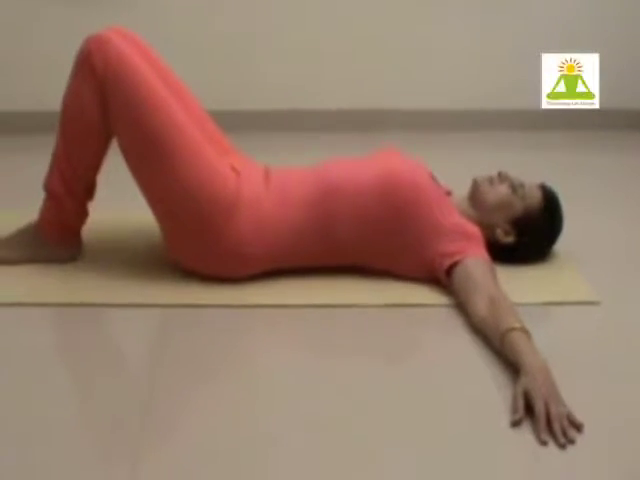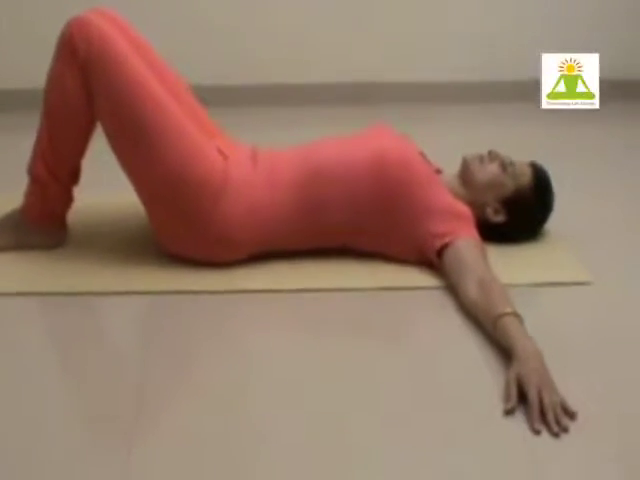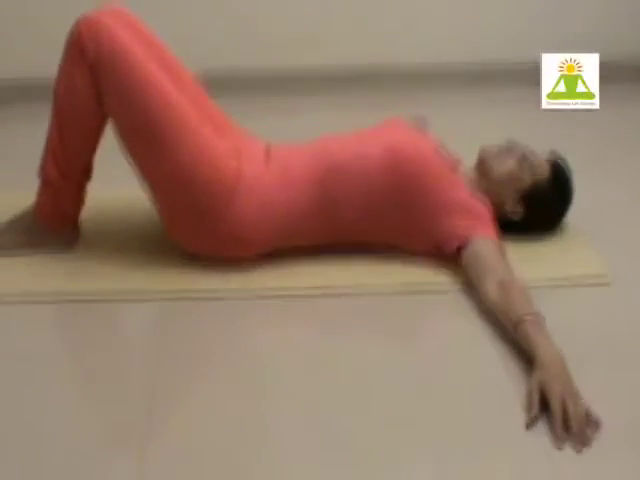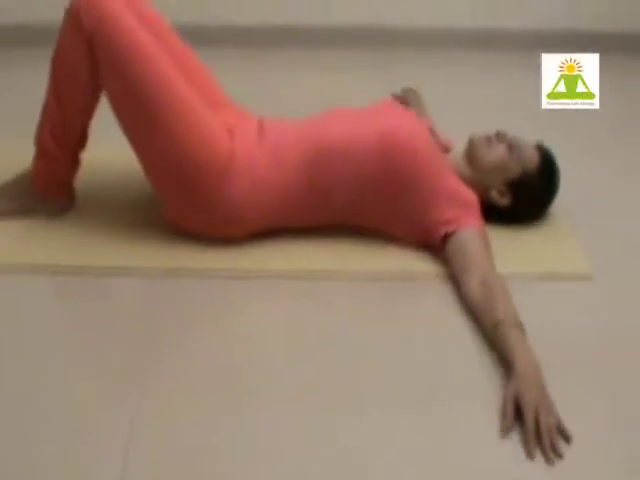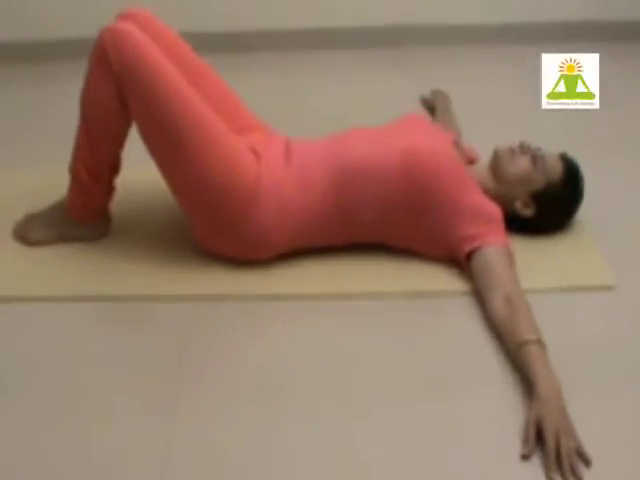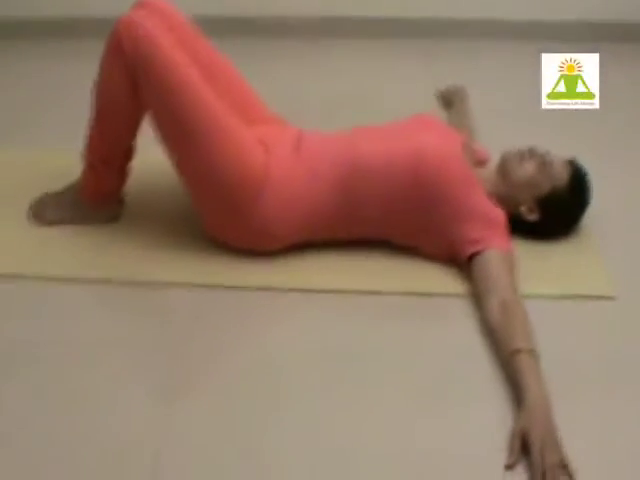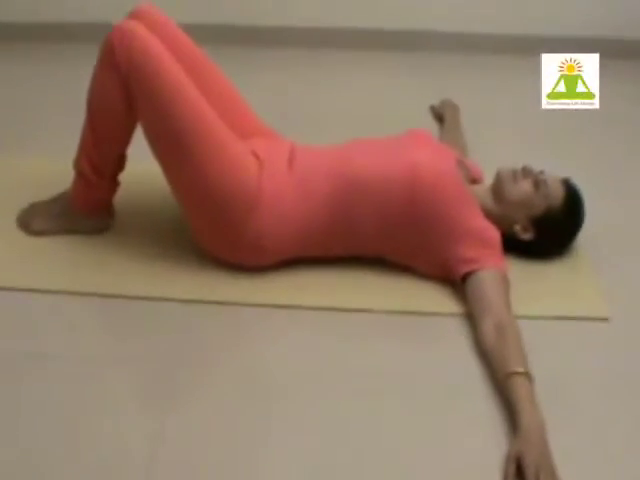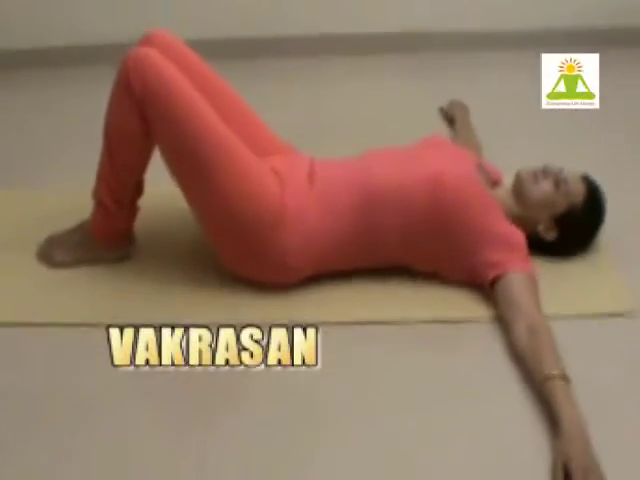
dt=0.3s
person 1, frame 1
left shoulder: (458, 238)
right shoulder: (443, 209)
left elbow: (485, 300)
left wrist: (532, 363)
left hip: (225, 225)
right hip: (245, 187)
left knee: (105, 53)
right knee: (115, 46)
left ankle: (56, 234)
right ankle: (59, 227)
person 1, frame 2
left shoulder: (450, 220)
right shoulder: (434, 185)
left elbow: (477, 283)
left wrist: (525, 348)
left hip: (215, 209)
right hip: (234, 167)
left knee: (87, 36)
right knee: (99, 25)
person 1, frame 3
left shoulder: (468, 214)
right shoulder: (450, 175)
left elbow: (495, 281)
left wrist: (546, 354)
left hip: (225, 206)
right hip: (246, 166)
left ankle: (52, 220)
right ankle: (56, 213)
person 1, frame 4
left shoulder: (454, 205)
right shoulder: (437, 152)
left elbow: (480, 280)
left wrist: (524, 364)
right wrist: (414, 102)
left hip: (219, 184)
right hip: (241, 135)
left ankle: (48, 184)
right ankle: (51, 177)
person 1, frame 5
left shoulder: (479, 218)
right shoulder: (461, 161)
left elbow: (504, 296)
left wrist: (545, 386)
right wrist: (442, 105)
left hip: (249, 206)
right hip: (266, 155)
left knee: (118, 45)
right knee: (134, 24)
left ankle: (83, 213)
right ankle: (88, 202)
person 1, frame 6
left shoulder: (484, 221)
right shoulder: (469, 158)
left elbow: (501, 302)
left wrist: (535, 401)
right wrist: (458, 99)
left hip: (257, 198)
right hip: (276, 146)
left ankle: (97, 195)
right ankle: (103, 183)
person 1, frame 7
left shoulder: (477, 239)
right shoulder: (464, 176)
left elbow: (495, 322)
left wrist: (529, 421)
right wrist: (450, 112)
left hip: (249, 210)
right hip: (269, 160)
left ankle: (87, 206)
right ankle: (93, 195)
person 1, frame 8
left shoulder: (503, 243)
right shoulder: (483, 177)
left elbow: (527, 325)
left wrist: (570, 424)
right wrist: (459, 113)
left hip: (273, 231)
right hip: (289, 178)
left knee: (142, 69)
right knee: (156, 44)
left ankle: (107, 236)
right ankle: (111, 227)
